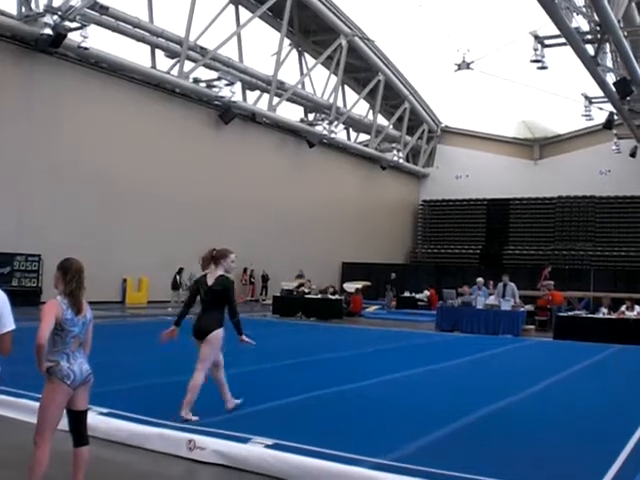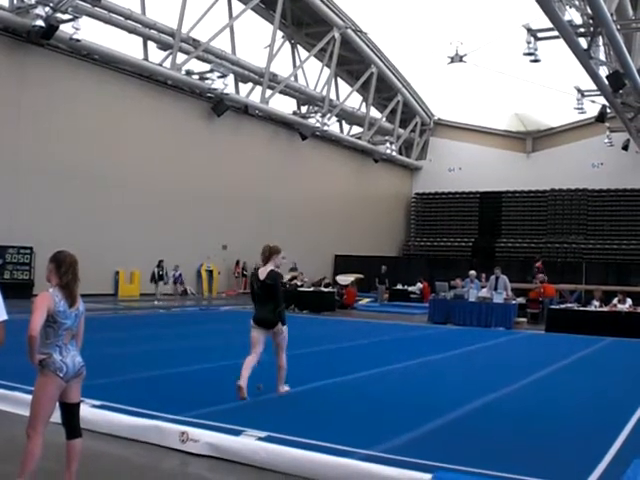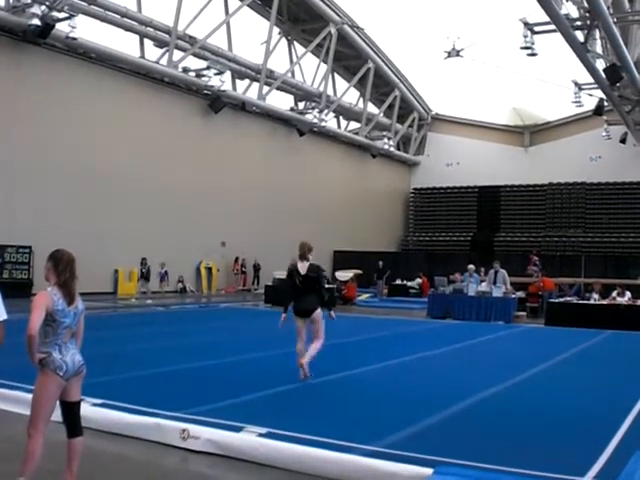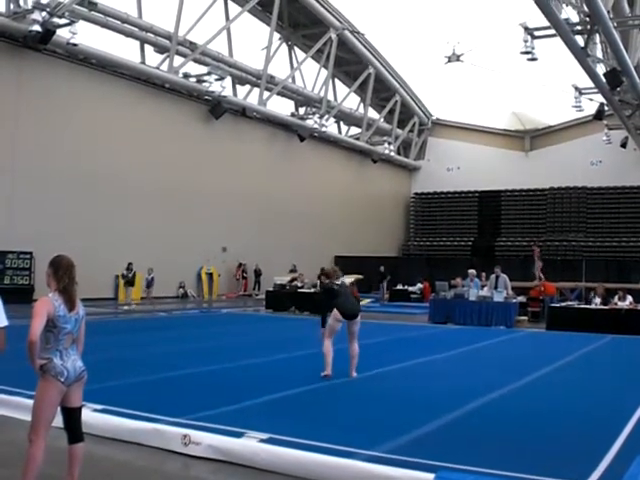
dt=0.7s
person 1, frame 1
left shoulder: (54, 305)
right shoulder: (86, 307)
left elbow: (42, 340)
left wrist: (41, 364)
left hip: (61, 374)
right hip: (83, 371)
left knee: (42, 439)
right knee: (80, 434)
person 1, frame 2
left shoulder: (46, 298)
right shoulder: (78, 300)
left elbow: (34, 332)
left wrist: (34, 356)
left hip: (54, 367)
right hip: (75, 364)
left knee: (35, 431)
right knee: (73, 426)
person 1, frame 3
left shoulder: (45, 297)
right shoulder: (77, 298)
left elbow: (32, 331)
left wrist: (33, 355)
right wrist: (70, 356)
left hip: (54, 365)
right hip: (75, 362)
left knee: (35, 430)
right knee: (74, 424)
person 1, frame 4
left shoulder: (45, 303)
right shoulder: (78, 304)
left elbow: (33, 337)
left wrist: (34, 361)
right wrist: (71, 362)
left hip: (55, 371)
right hip: (76, 368)
left knee: (37, 436)
right knee: (75, 430)
person 2, frame 1
left shoulder: (201, 279)
right shoulder: (227, 282)
left elbow: (188, 304)
right elbow: (232, 310)
left wrist: (175, 326)
right wrist: (241, 334)
left hip: (199, 326)
right hip: (213, 328)
left knee: (218, 364)
right knee: (201, 370)
left ankle: (229, 401)
right ankle: (186, 411)
person 2, frame 2
left shoulder: (255, 274)
right shoulder: (276, 276)
right elbow: (279, 302)
right wrist: (284, 324)
left hip: (258, 317)
right hip: (274, 318)
left knee: (254, 354)
right knee: (281, 353)
left ankle: (242, 382)
right ankle: (280, 386)
person 2, frame 3
left shoulder: (292, 270)
right shoulder: (317, 269)
left elbow: (288, 292)
right elbow: (321, 291)
left wrist: (285, 312)
right wrist: (330, 309)
left hip: (298, 308)
right hip: (313, 308)
left knee: (301, 340)
right knee: (319, 339)
left ankle: (303, 371)
right ankle: (305, 360)
person 2, frame 4
left shoulder: (326, 285)
right shoulder: (344, 285)
left elbow: (325, 306)
left wrist: (323, 326)
left hip: (340, 311)
right hip: (354, 311)
left knee: (328, 339)
right knee: (353, 341)
left ankle: (328, 370)
right ankle: (353, 371)
